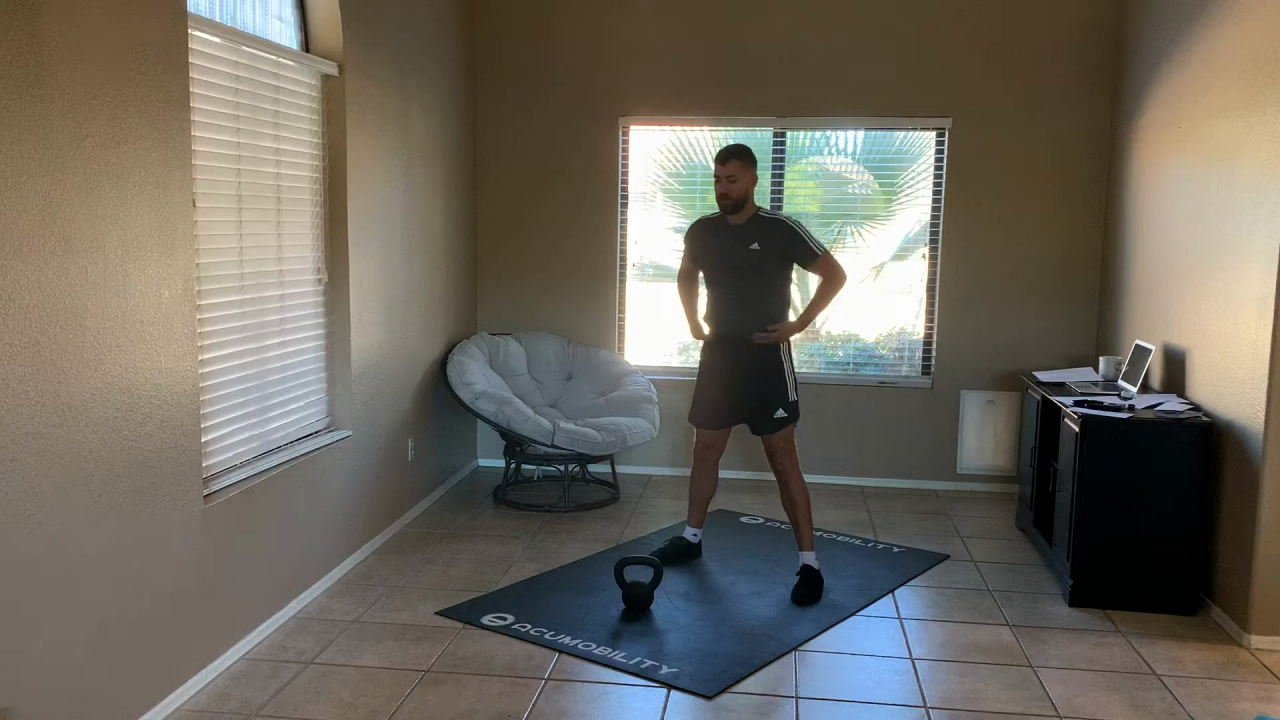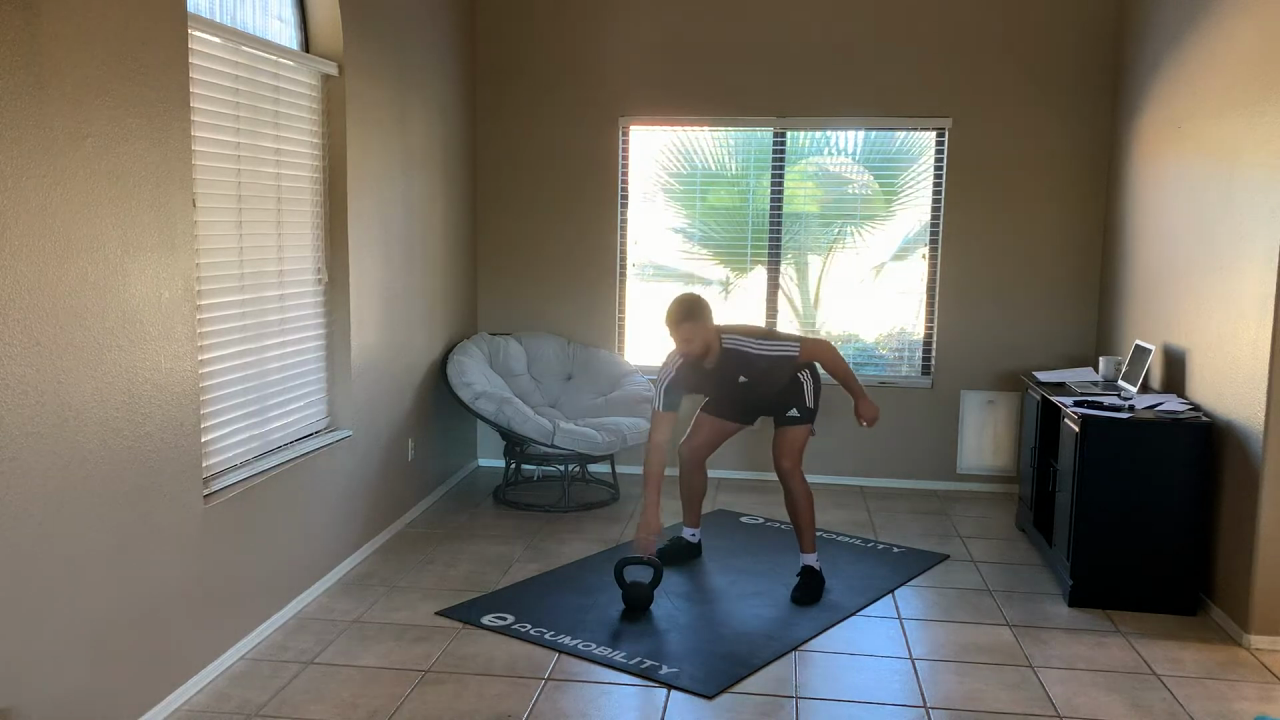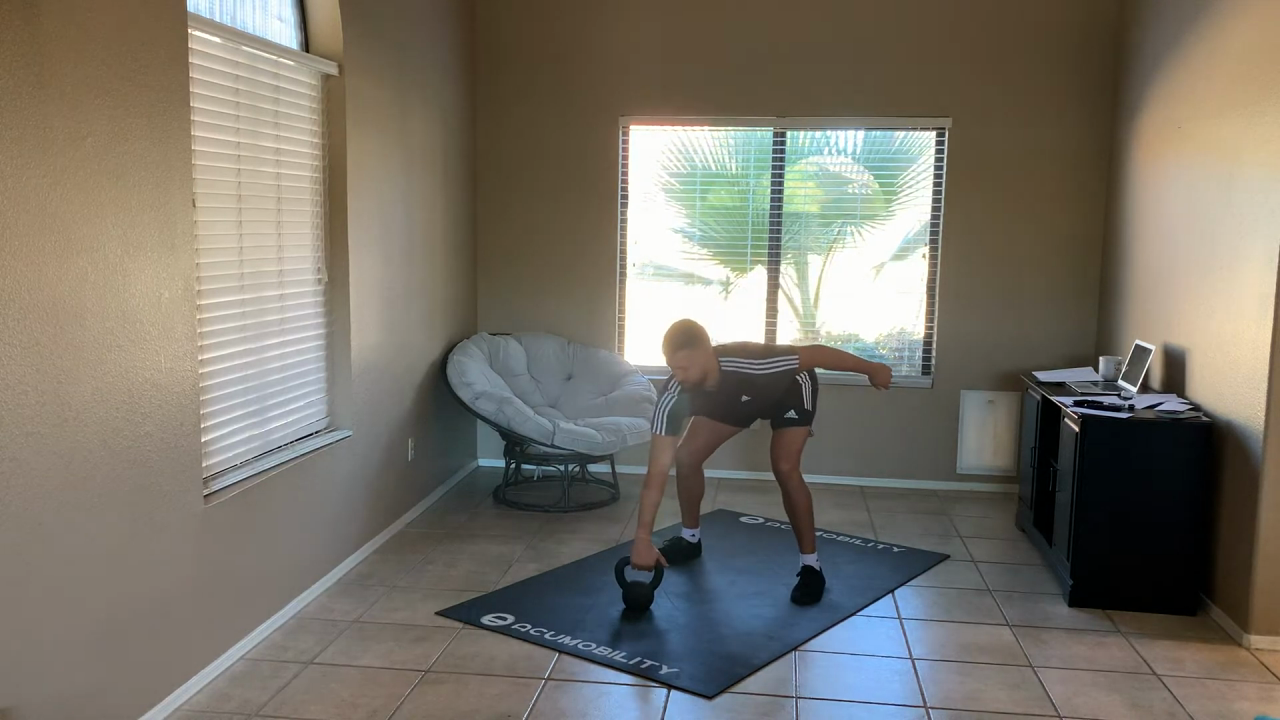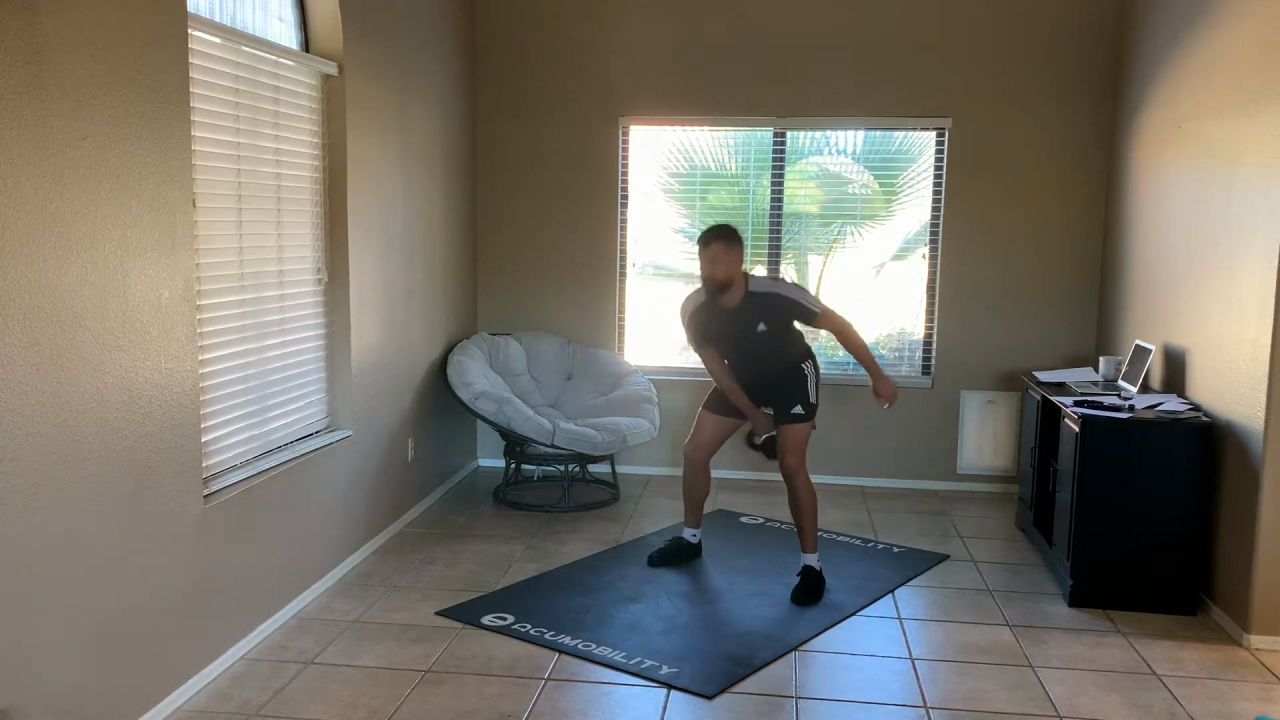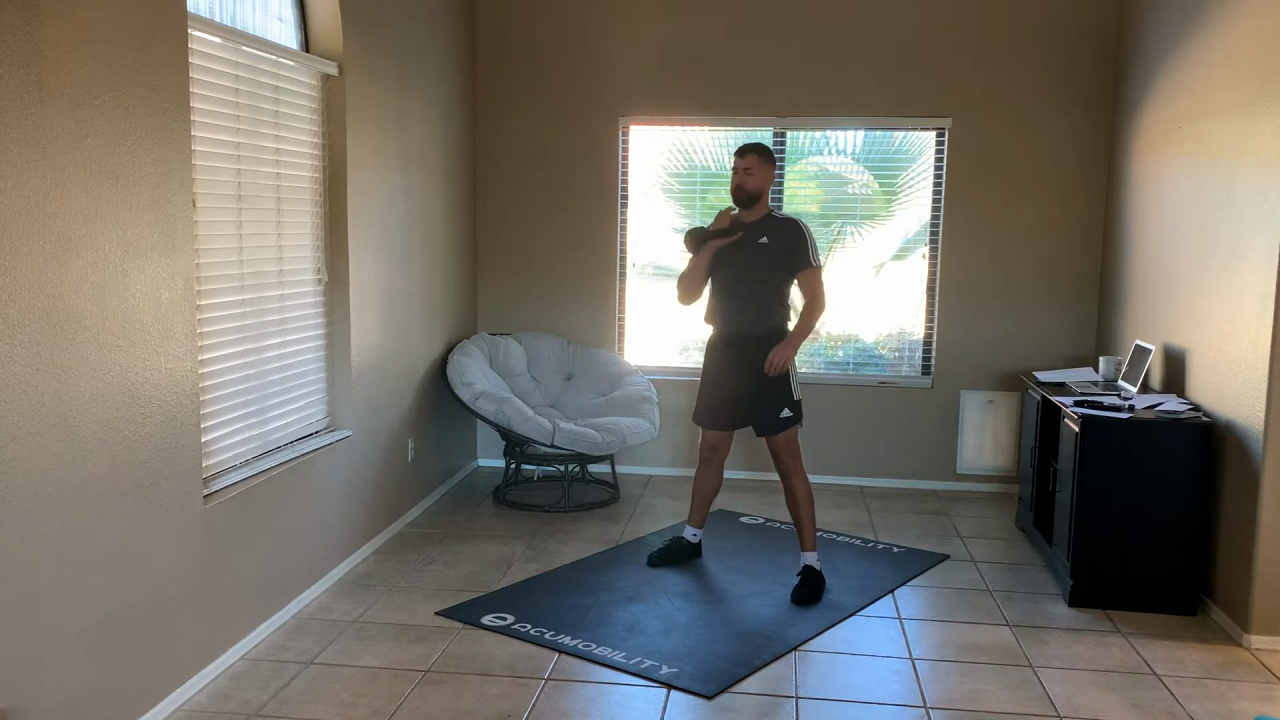
dt=1s
person 1, frame 1
left shoulder: (780, 230)
right shoulder: (701, 232)
left elbow: (835, 275)
right elbow: (687, 276)
left wrist: (799, 324)
right wrist: (693, 322)
left hip: (766, 357)
right hip: (717, 355)
left knee: (782, 460)
right knee: (706, 452)
left ankle: (809, 563)
right ankle: (691, 537)
person 1, frame 2
left shoulder: (752, 346)
right shoulder: (675, 372)
left elbow: (822, 349)
right elbow: (657, 441)
left wrist: (860, 397)
right wrist: (649, 514)
left hip: (791, 386)
right hip: (735, 392)
left knee: (786, 466)
right knee: (690, 452)
left ankle: (811, 566)
right ankle: (690, 538)
person 1, frame 3
left shoulder: (750, 364)
right shoulder: (674, 397)
left elbow: (814, 354)
right elbow: (658, 469)
left wrist: (871, 369)
right wrist: (642, 538)
left hip: (789, 389)
left knee: (784, 468)
right knee: (685, 457)
left ankle: (811, 567)
right ankle: (690, 539)
person 1, frame 4
left shoulder: (776, 296)
right shoulder: (694, 311)
left elbow: (837, 326)
right elbow: (718, 368)
left wrist: (876, 375)
right wrist: (753, 414)
left hip: (792, 373)
right hip: (742, 377)
left knee: (791, 462)
right knee: (695, 451)
left ankle: (811, 565)
right ankle: (690, 538)
person 1, frame 5
left shoulder: (790, 231)
right shoulder: (719, 232)
left elbow: (815, 298)
right elbow: (686, 295)
left wrist: (790, 343)
right wrist: (710, 246)
left hip: (767, 354)
right hip: (722, 351)
left knee: (787, 459)
right knee: (711, 450)
left ankle: (810, 564)
right ankle: (691, 537)
